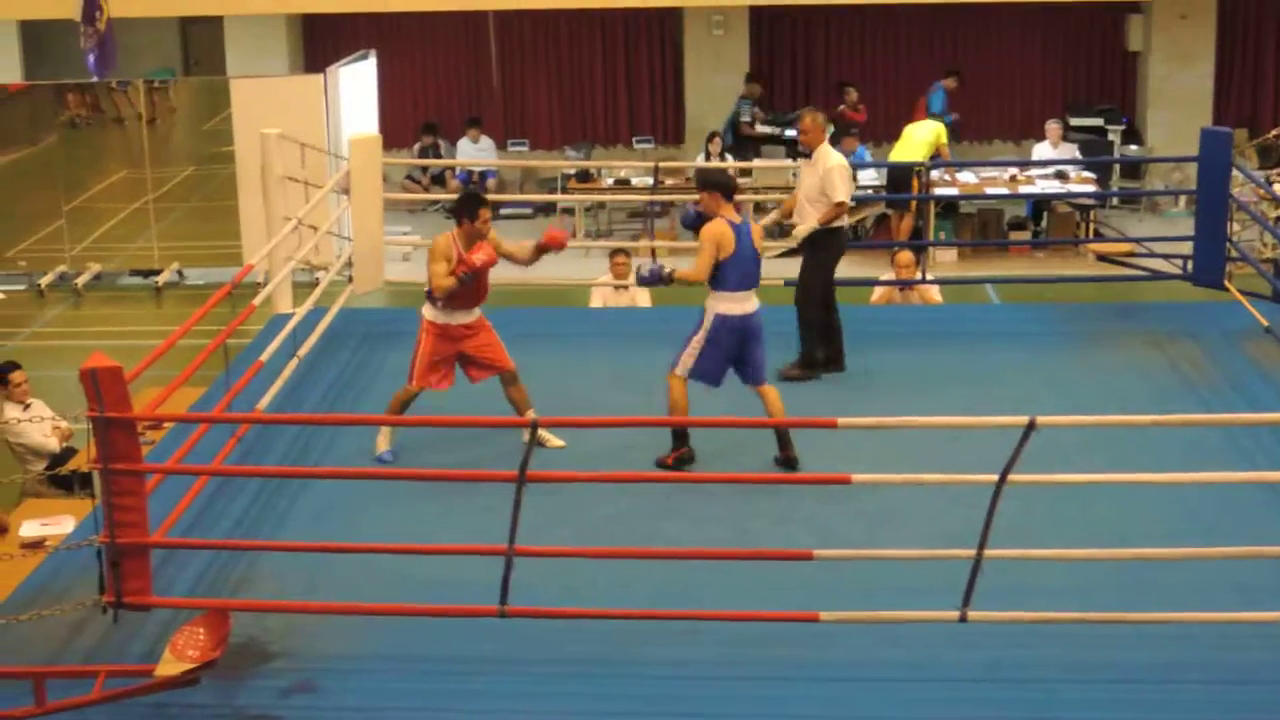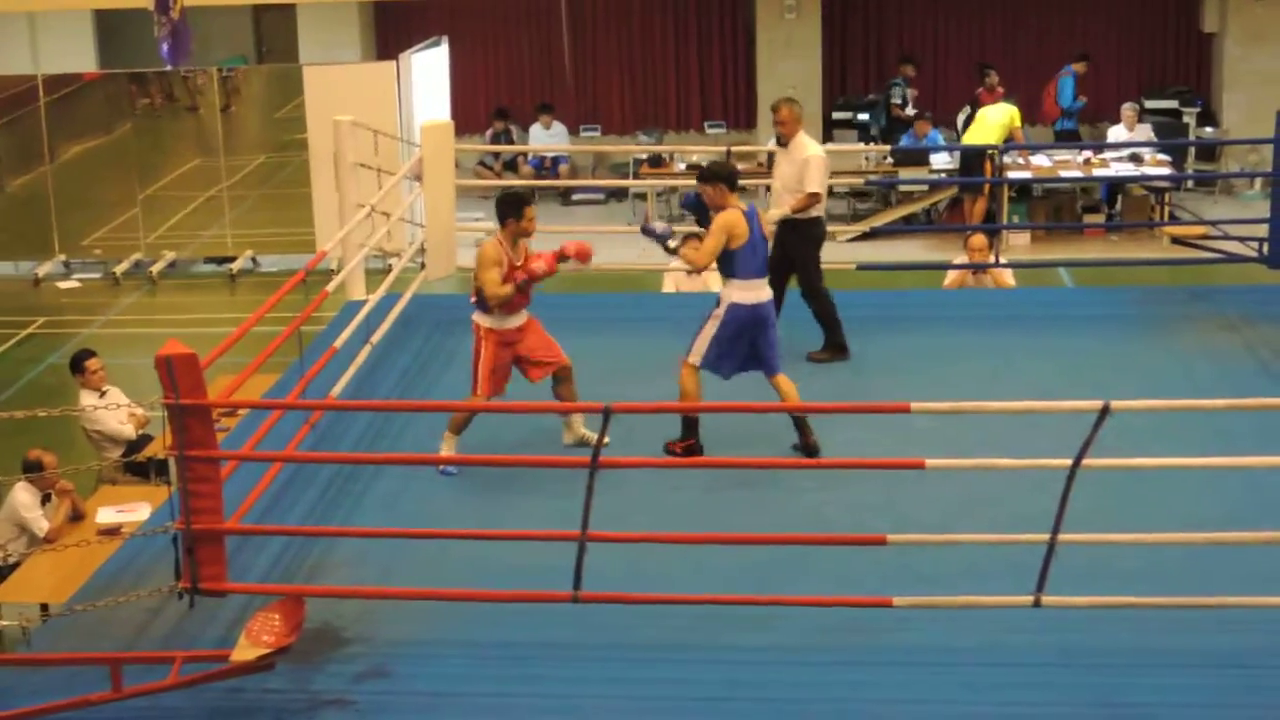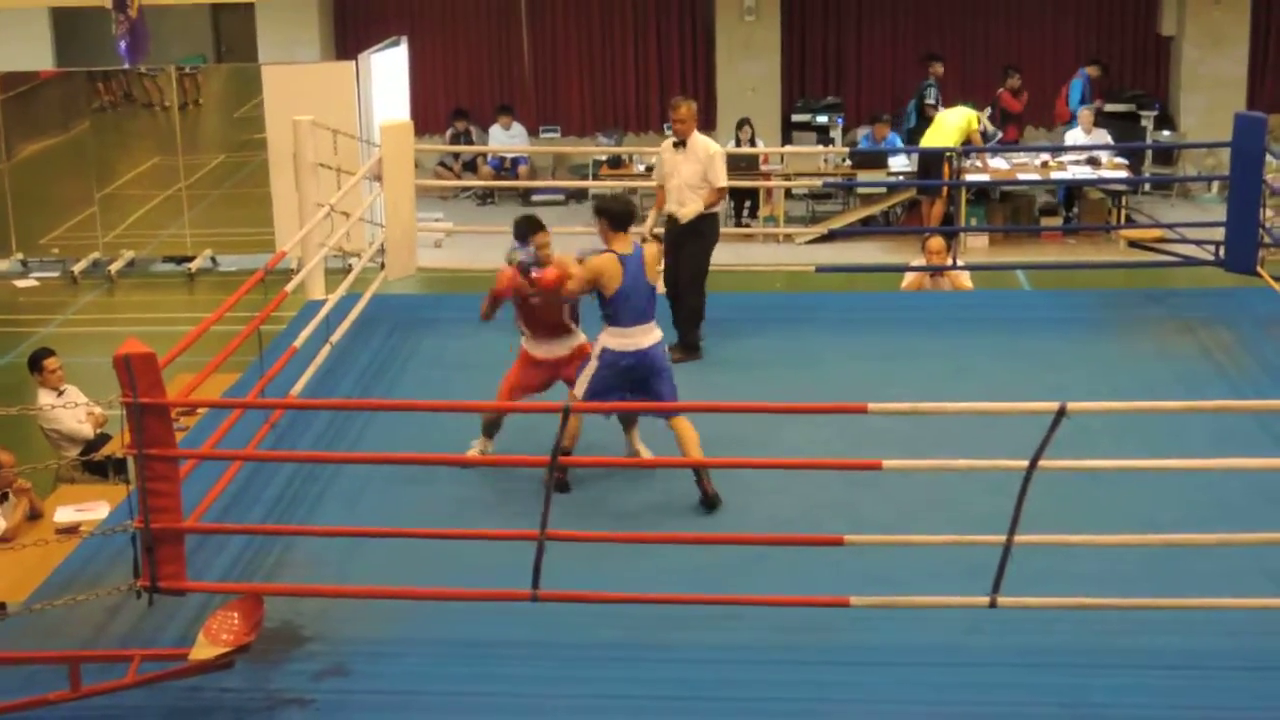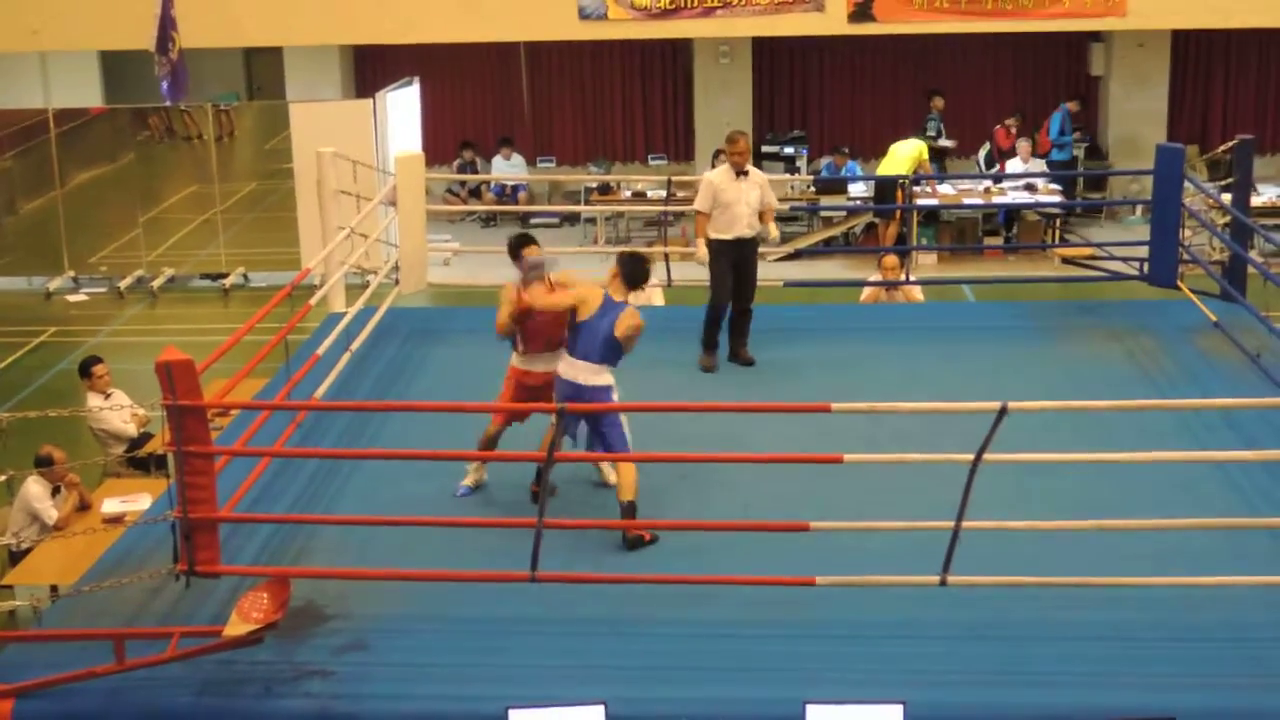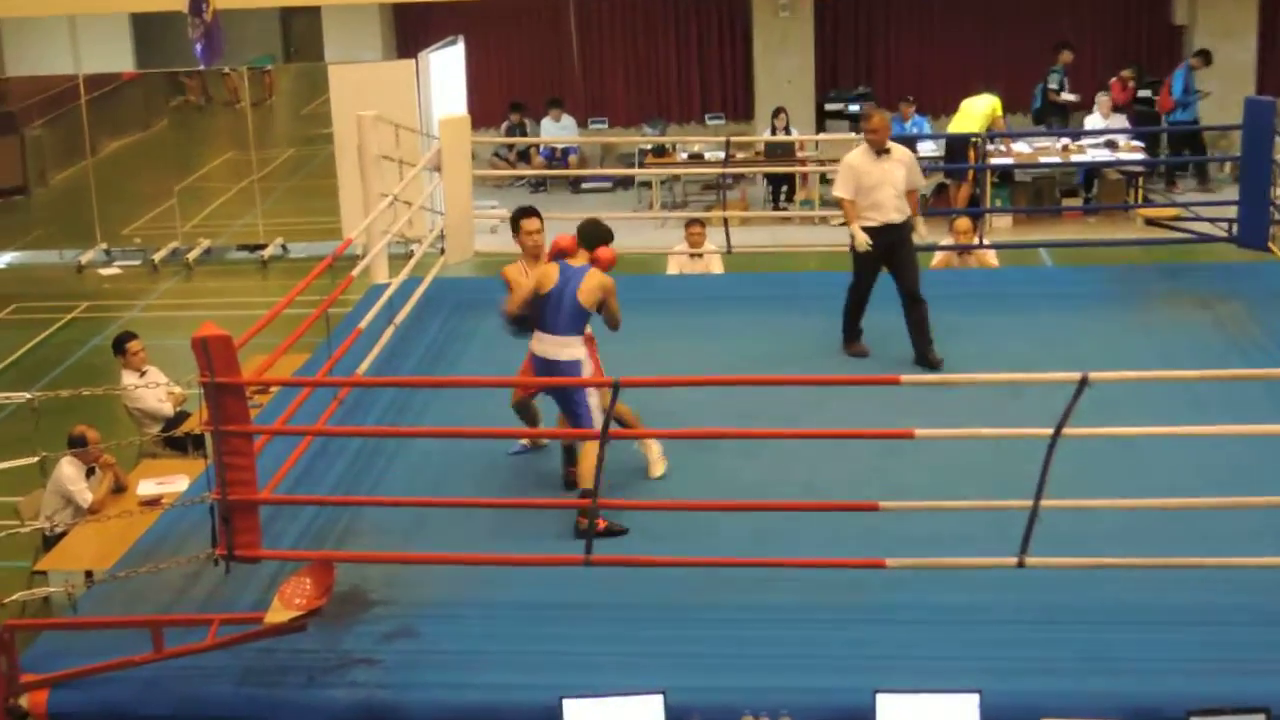
dt=1s
person 1, frame 1
left shoulder: (712, 229)
right shoulder: (754, 227)
left elbow: (699, 276)
left wrist: (666, 274)
left hip: (721, 314)
right hip: (750, 313)
left knee: (678, 375)
right knee: (761, 382)
left ankle: (681, 448)
right ankle: (787, 450)
person 1, frame 2
left shoulder: (725, 219)
right shoulder: (755, 214)
left elbow: (701, 261)
left wrist: (671, 242)
right wrist: (705, 224)
left hip: (736, 303)
right hip: (762, 301)
left knee: (690, 365)
right knee: (774, 372)
left ankle: (690, 439)
right ankle: (807, 437)
person 1, frame 3
left shoulder: (597, 263)
right shoulder: (649, 252)
left elbow: (565, 292)
left hip: (614, 348)
right hip: (650, 345)
right knee: (676, 415)
left ankle: (560, 473)
right ankle: (705, 486)
person 1, frame 4
left shoulder: (587, 294)
right shoulder: (634, 321)
left elbow: (545, 303)
left wrist: (534, 292)
left hip: (566, 380)
right hip: (600, 388)
left knee: (560, 428)
right knee: (623, 457)
left ankle: (539, 484)
right ankle: (630, 529)
person 1, frame 5
left shoulder: (547, 270)
right shoulder: (603, 281)
left elbow: (512, 309)
right elbow: (614, 323)
left wrist: (526, 318)
left hip: (539, 355)
right hip: (571, 361)
left knee: (571, 410)
right knee: (590, 436)
left ankle: (570, 471)
right ankle: (586, 518)
person 2, frame 1
left shoulder: (487, 239)
right shoulder: (442, 246)
left elbow: (520, 257)
right elbow: (437, 290)
left wrist: (541, 247)
right wrist: (470, 270)
left hip: (472, 321)
right hip: (439, 324)
left knee: (509, 371)
right knee: (414, 387)
right ankle: (384, 434)
person 2, frame 2
left shoulder: (524, 243)
right shoulder: (490, 250)
left elbow: (540, 273)
right elbow: (494, 296)
left wrist: (563, 255)
right wrist: (526, 277)
left hip: (521, 322)
right hip: (493, 329)
left knee: (563, 368)
right knee: (482, 397)
left ankle: (574, 430)
right ankle: (447, 447)
person 2, frame 3
left shoulder: (561, 264)
right shoulder: (510, 274)
right elbow: (485, 317)
right wrist: (494, 299)
left hip: (573, 349)
right hip: (535, 354)
right knee: (496, 409)
left ankle: (633, 443)
right ankle: (484, 443)
person 2, frame 4
left shoulder: (561, 283)
right shoulder: (511, 292)
right elbow: (502, 330)
right wrist: (517, 309)
left hip: (559, 367)
right hip: (525, 368)
right knee: (495, 429)
left ankle: (601, 466)
right ankle: (476, 471)
person 2, frame 5
left shoulder: (561, 257)
right shoulder: (513, 272)
left knee: (604, 401)
right knee: (519, 399)
left ankle: (649, 445)
right ankle: (537, 435)
person 3, frame 1
left shoulder: (834, 164)
right shoulder: (808, 162)
left elbow: (840, 206)
right elbow: (798, 197)
left wrist: (811, 225)
right wrist: (773, 217)
left hip: (827, 238)
right hip: (815, 238)
left knee: (807, 299)
right knee: (823, 298)
left ankle: (809, 362)
right ankle: (831, 356)
person 3, frame 2
left shoulder: (811, 153)
right shoulder: (782, 149)
left elbow: (814, 196)
left wrist: (784, 212)
right wrist: (776, 217)
left hip: (805, 227)
right hip: (787, 227)
left knee: (811, 287)
right knee: (773, 282)
left ankle: (836, 345)
person 3, frame 3
left shoulder: (709, 150)
right shoulder: (666, 149)
left elbow: (720, 189)
left wrist: (696, 208)
right wrist: (653, 216)
left hip: (701, 224)
right hip: (674, 223)
left knee: (691, 285)
right knee: (672, 282)
left ankle: (690, 345)
right ankle: (686, 336)
person 3, frame 4
left shoulder: (759, 178)
right shoulder: (713, 179)
left elbow: (767, 208)
right elbow: (702, 214)
left wrist: (770, 225)
right wrist: (701, 244)
left hip: (748, 244)
right hip: (721, 245)
left knee: (744, 301)
right knee: (720, 299)
left ankle: (738, 347)
right ankle: (709, 349)
person 3, frame 5
left shoulder: (905, 157)
right shoulder: (852, 161)
left elbow: (912, 191)
right elbow: (846, 200)
left wrist: (917, 221)
right wrist: (856, 230)
left hip: (899, 230)
right hip: (869, 233)
left knee: (912, 291)
right knee: (860, 289)
left ankle: (924, 350)
right ankle: (851, 339)
